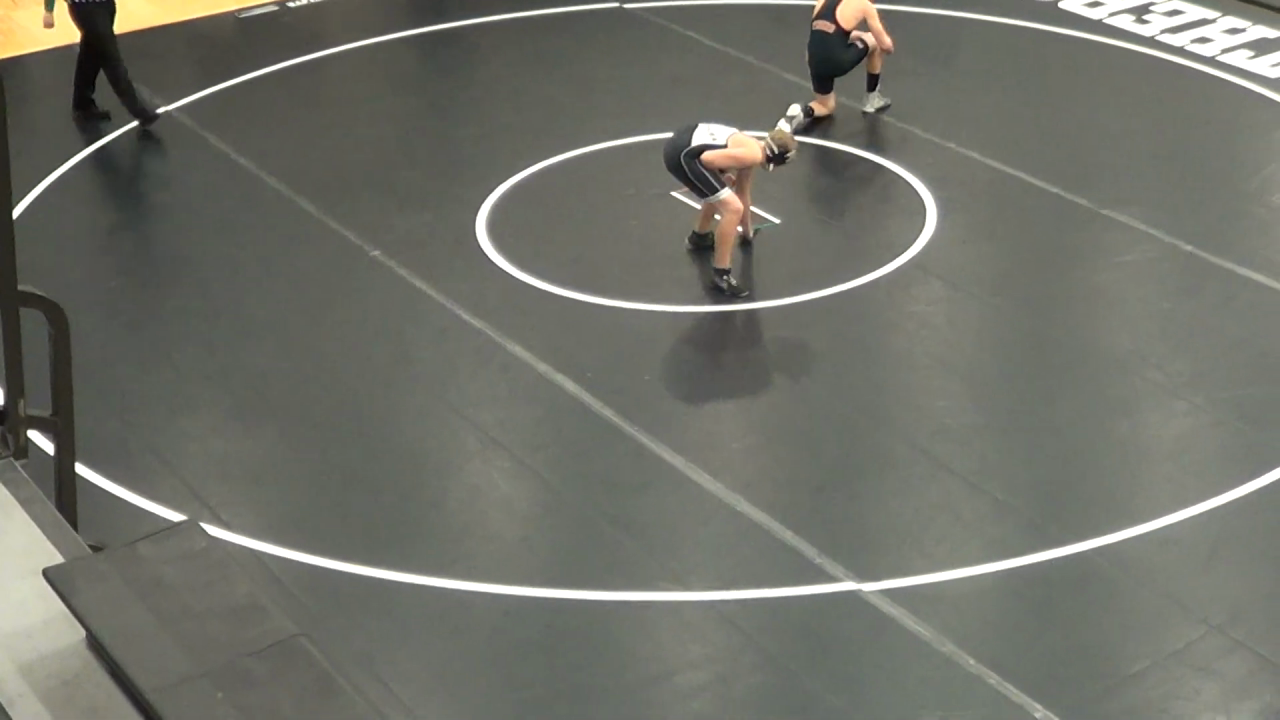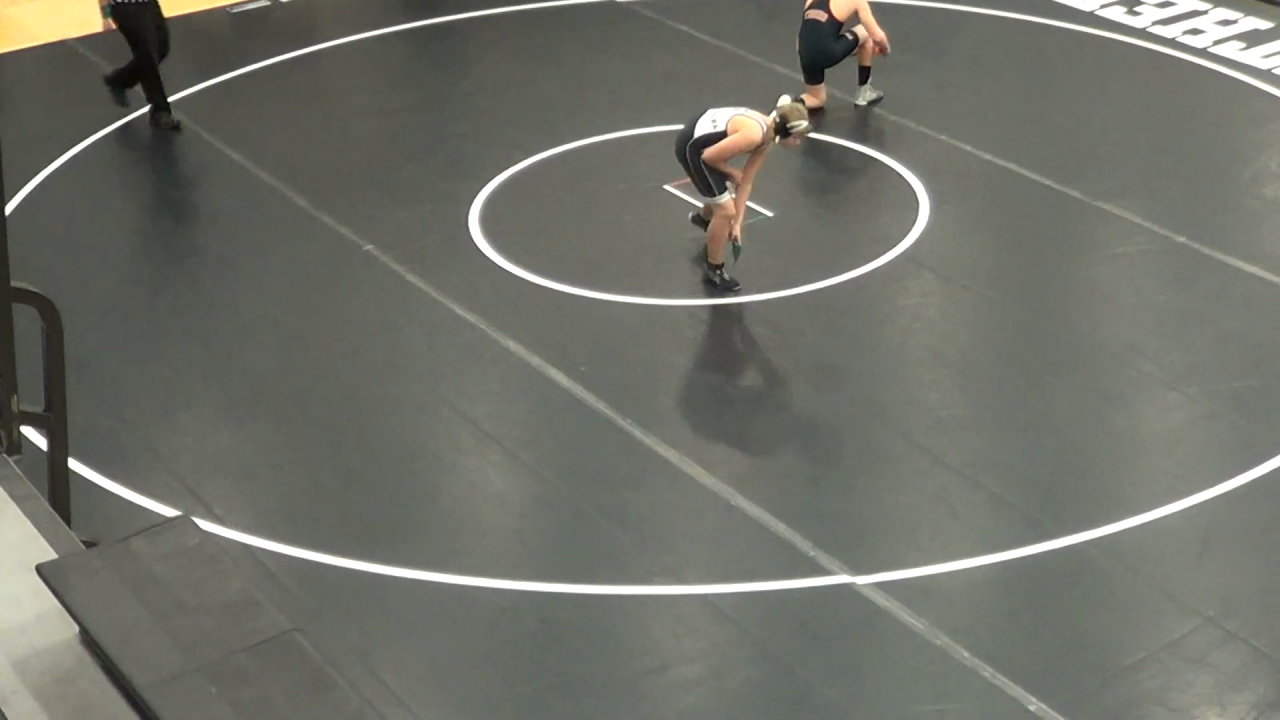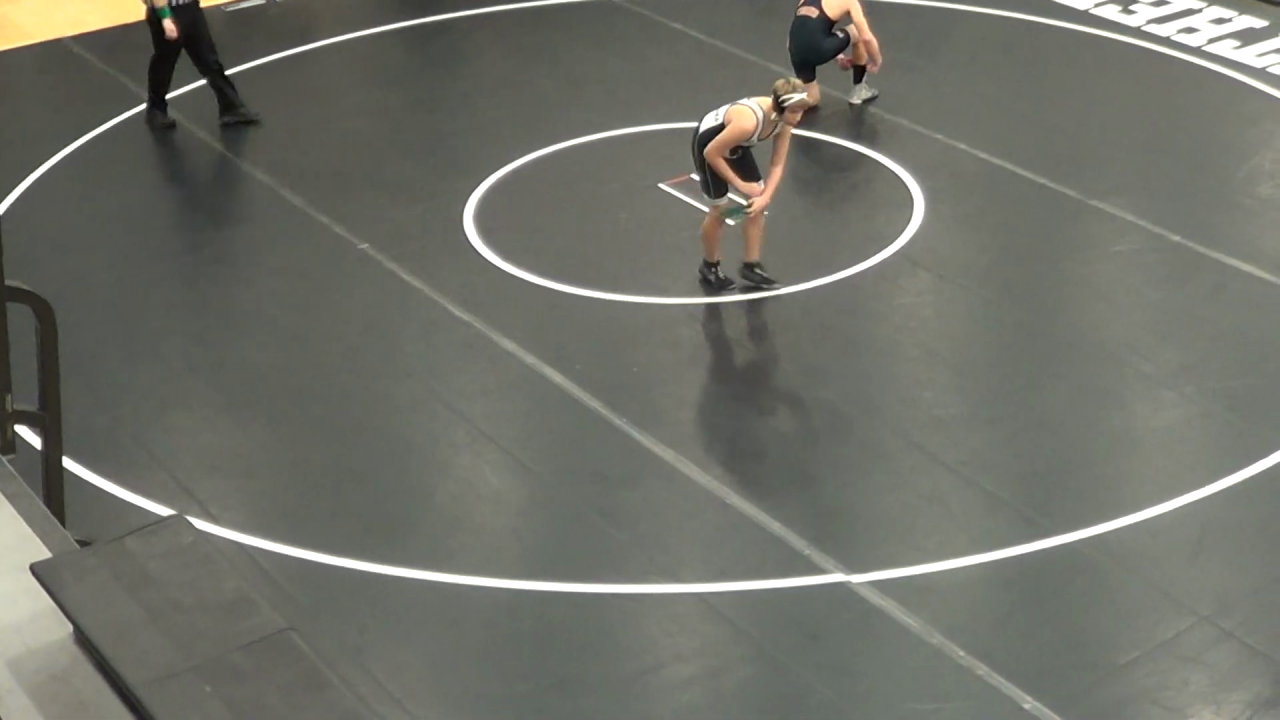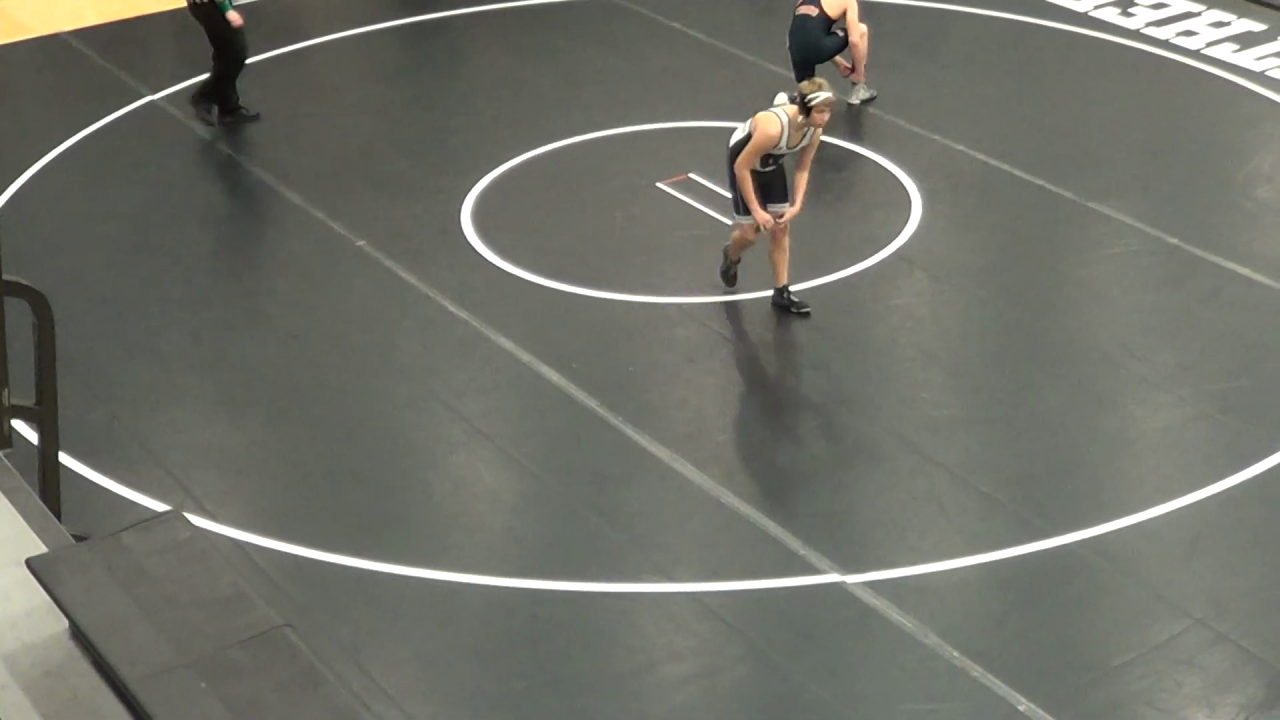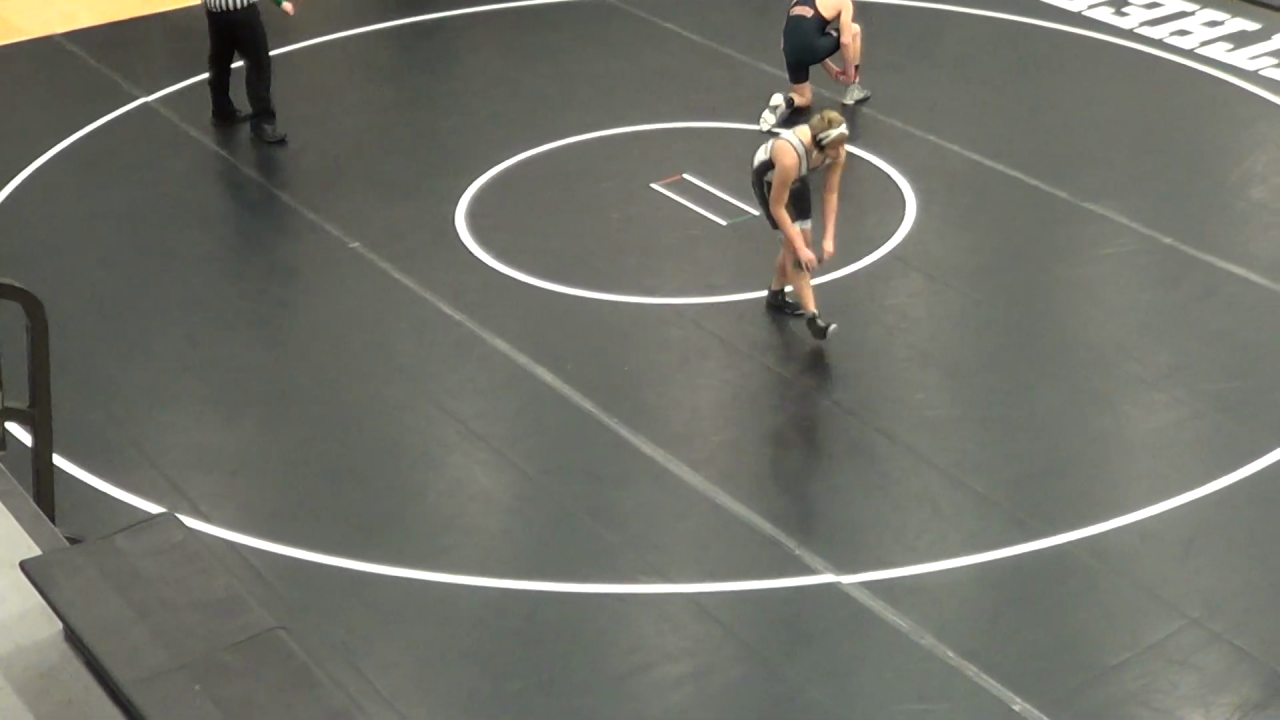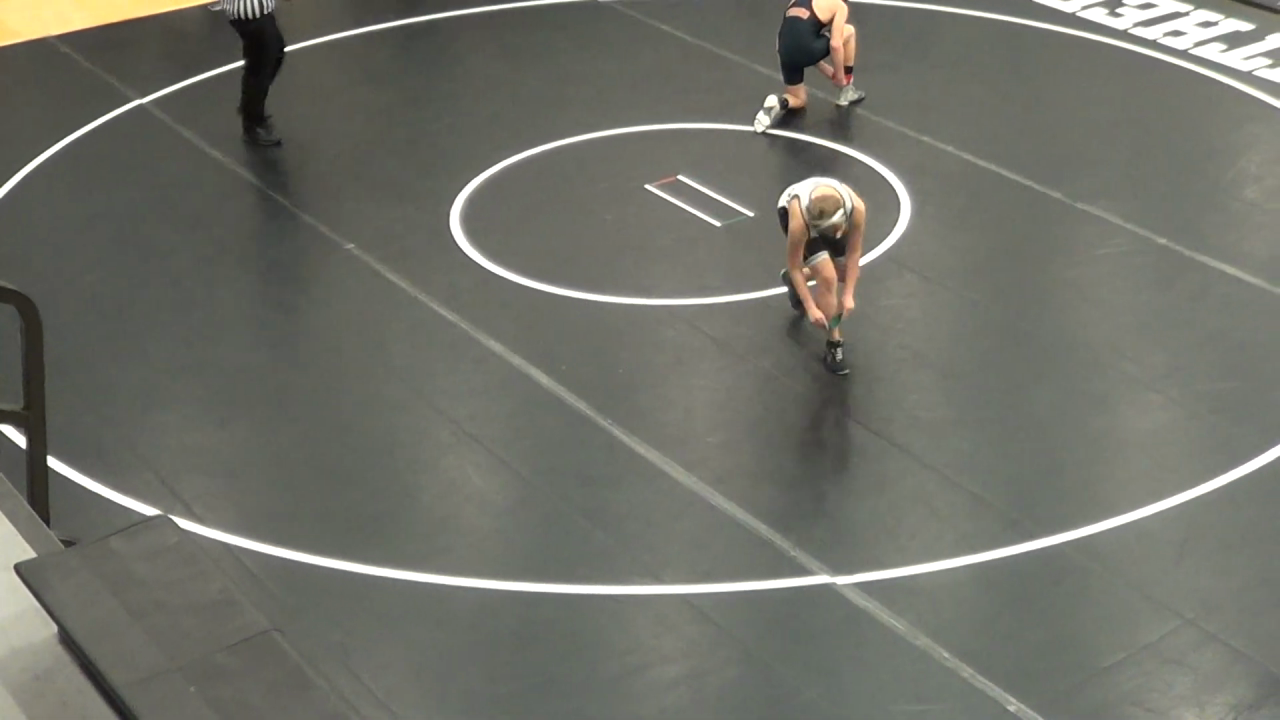
dt=0.3s
person 1, frame 1
left shoulder: (751, 150)
right shoulder: (753, 155)
left elbow: (743, 195)
right elbow: (707, 158)
left wrist: (746, 230)
right wrist: (721, 177)
right hip: (683, 155)
left knee: (719, 192)
right knee: (732, 208)
left ankle: (700, 236)
right ankle: (721, 275)
person 1, frame 2
left shoulder: (766, 135)
right shoulder: (753, 135)
left elbow: (746, 181)
right elbow: (709, 156)
left wrist: (737, 224)
right wrist: (732, 172)
left hip: (702, 133)
right hip: (693, 147)
left knee: (724, 185)
right knee: (726, 211)
left ankle: (703, 218)
right ankle: (714, 268)
person 1, frame 3
left shoulder: (784, 122)
right shoulder: (748, 122)
left elbow: (777, 165)
right elbow: (711, 154)
left wrist: (766, 196)
right wrist: (740, 185)
left hip: (737, 149)
right hip: (709, 148)
left knee: (757, 207)
right knee: (718, 212)
left ankle: (751, 266)
right ankle: (710, 268)
person 1, frame 4
left shoulder: (815, 130)
right shoulder: (772, 128)
left elbow: (802, 170)
right elbow: (741, 167)
left wrist: (797, 205)
right wrist: (755, 210)
left hip: (771, 164)
right hip: (744, 164)
left knee: (781, 228)
right knee: (749, 233)
left ankle: (782, 292)
right ankle: (731, 257)
person 1, frame 5
left shoulder: (837, 148)
right shoulder: (790, 158)
left elbow: (831, 194)
right elbow: (777, 207)
left wrist: (829, 238)
right wrist: (798, 248)
left hip: (797, 179)
right hip: (769, 178)
left knee: (797, 242)
right knee: (797, 246)
left ankle: (776, 294)
right ankle: (813, 318)
person 1, frame 6
left shoulder: (856, 208)
right shoulder: (800, 221)
left elbow: (854, 250)
right elbow: (794, 266)
left wrist: (849, 294)
right wrist: (810, 307)
left hip: (824, 216)
right hip: (791, 211)
left knee: (844, 273)
right knee: (827, 277)
left ankle: (793, 279)
right ankle: (833, 343)
